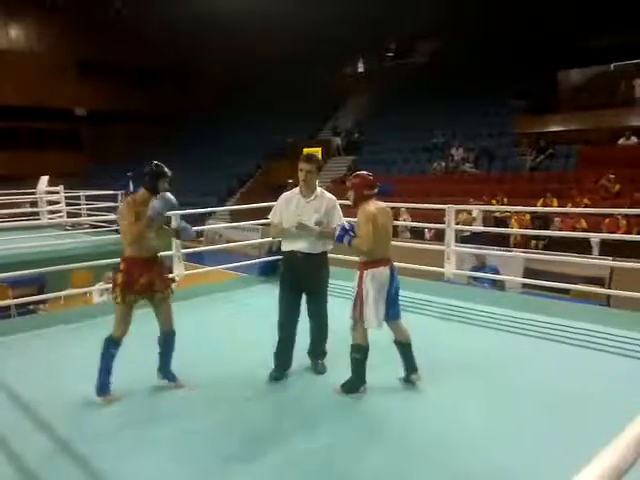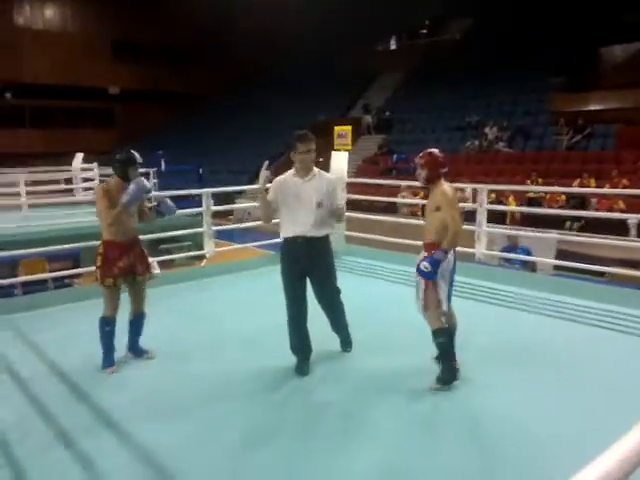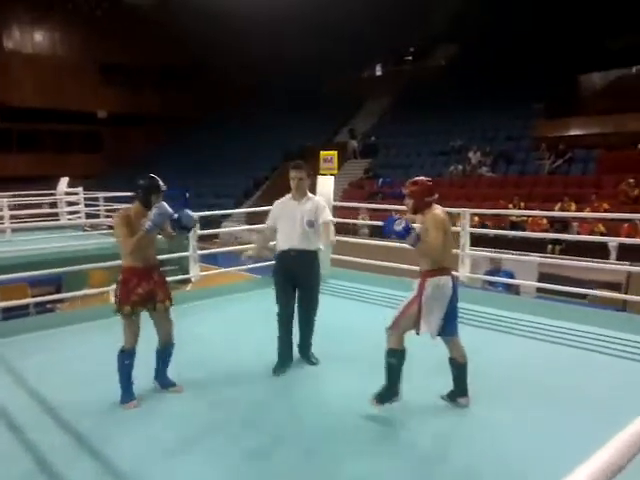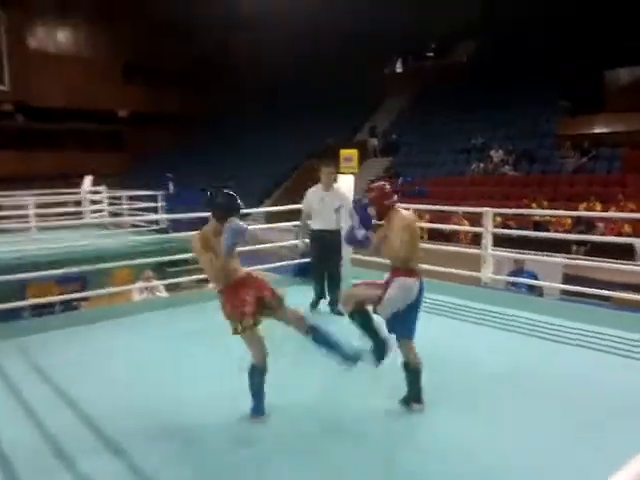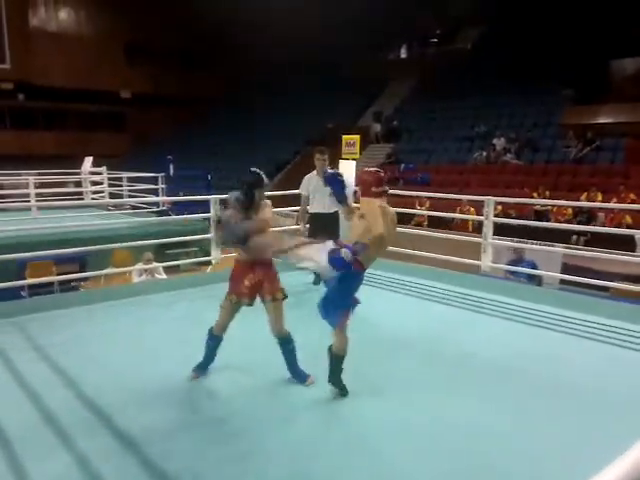
dt=1s
person 1, frame 1
left shoulder: (365, 211)
right shoulder: (384, 209)
left elbow: (365, 246)
left wrist: (346, 237)
right wrist: (355, 232)
left hip: (372, 273)
right hip: (387, 268)
left knee: (359, 327)
right knee: (394, 322)
left ankle: (357, 380)
right ankle: (411, 371)
person 1, frame 2
left shoulder: (443, 192)
right shoulder: (437, 190)
left elbow: (456, 229)
left wrist: (439, 256)
left hip: (436, 254)
right hip: (438, 253)
left knee: (431, 311)
right knee: (444, 307)
left ankle: (449, 368)
right ankle: (449, 356)
person 1, frame 3
left shoulder: (433, 217)
right shoulder: (434, 214)
left elbow: (435, 251)
left wrist: (411, 236)
left hip: (433, 283)
right hip: (446, 281)
left knee: (395, 332)
right knee: (451, 339)
left ankle: (391, 389)
right ankle: (460, 393)
person 1, frame 4
left shoulder: (400, 218)
right shoulder: (396, 218)
left elbow: (398, 253)
right elbow: (384, 242)
left wrist: (368, 241)
right wrist: (365, 226)
left hip: (402, 282)
right hip: (411, 282)
left knee: (349, 298)
right knee: (405, 341)
left ankle: (377, 342)
right ankle: (415, 397)
person 1, frame 5
left shoulder: (372, 205)
right shoulder: (389, 212)
left elbow: (378, 232)
left wrist: (353, 250)
right wrist: (340, 195)
left hip: (341, 260)
right hip: (355, 272)
right knee: (339, 328)
right ankle: (336, 380)
person 2, frame 1
left shoulder: (156, 203)
right shoulder: (128, 205)
right elbow: (131, 238)
left wrist: (177, 232)
right wrist: (151, 215)
left hip: (155, 265)
right hip: (132, 268)
left knee: (168, 325)
right knee: (120, 330)
left ankle: (164, 370)
right ankle: (102, 383)
person 2, frame 2
left shoulder: (135, 190)
right shoulder: (103, 191)
left elbow: (145, 219)
right elbow: (108, 221)
left wrist: (159, 210)
right wrist: (127, 200)
left hip: (134, 248)
right hip: (112, 252)
left knee: (139, 306)
right knee: (111, 309)
left ankle: (134, 346)
right ankle: (108, 357)
person 2, frame 3
left shoulder: (156, 215)
right shoulder: (123, 217)
left elbow: (172, 239)
right elbow: (128, 249)
left wrist: (182, 227)
right wrist: (150, 225)
left hip: (154, 275)
right hip: (131, 278)
left knee: (167, 335)
right knee: (131, 341)
left ankle: (161, 377)
right ankle: (126, 392)
person 2, frame 4
left shoulder: (228, 231)
right shoulder: (199, 240)
right elbow: (214, 275)
right wrist: (227, 247)
left hip: (250, 282)
right hip: (232, 294)
left knee: (300, 322)
right knee: (259, 354)
left ankle: (345, 354)
right ankle: (257, 405)
person 2, frame 5
left shoulder: (265, 207)
right shoulder: (233, 214)
left elbow: (263, 224)
left hip: (266, 270)
right hip: (243, 270)
left knee: (278, 328)
right knee: (221, 325)
left ankle: (295, 370)
right ankle: (205, 362)
person 3, frame 1
left shoulder: (328, 201)
right shoulder: (286, 199)
left elbow: (336, 232)
right elbow: (273, 231)
left wrist: (314, 230)
right wrist: (289, 228)
left hip: (316, 261)
right hip: (291, 260)
left knee: (317, 312)
right knee: (286, 314)
left ankle: (317, 355)
right ankle: (282, 362)
person 3, frame 2
left shoulder: (327, 181)
right shoulder: (281, 183)
left elbow: (340, 216)
right elbow: (266, 217)
left wrist: (330, 211)
right wrist: (262, 188)
left hip: (319, 246)
right hip: (291, 247)
left knee: (330, 297)
right knee: (295, 305)
left ankle: (344, 335)
right ankle: (302, 355)
person 3, frame 3
left shoulder: (317, 204)
right shoulder: (280, 205)
left elbow: (327, 226)
right elbow: (269, 232)
left wrist: (329, 239)
right wrist: (255, 250)
left hip: (309, 259)
right hip: (285, 259)
left knee: (308, 307)
right knee: (285, 310)
left ankle: (305, 349)
right ankle: (284, 356)
person 3, frame 4
left shoulder: (340, 194)
right shoulder: (311, 193)
right elbow: (304, 216)
right wrist: (302, 235)
left hip: (334, 235)
right hip: (317, 234)
left knee: (334, 270)
right knee: (317, 268)
left ankle: (334, 303)
right ankle: (318, 296)
person 3, frame 5
right shoulder: (308, 179)
right elbow: (304, 202)
right wrist: (302, 221)
left hip: (332, 216)
right hip: (315, 217)
right ankle: (318, 274)
